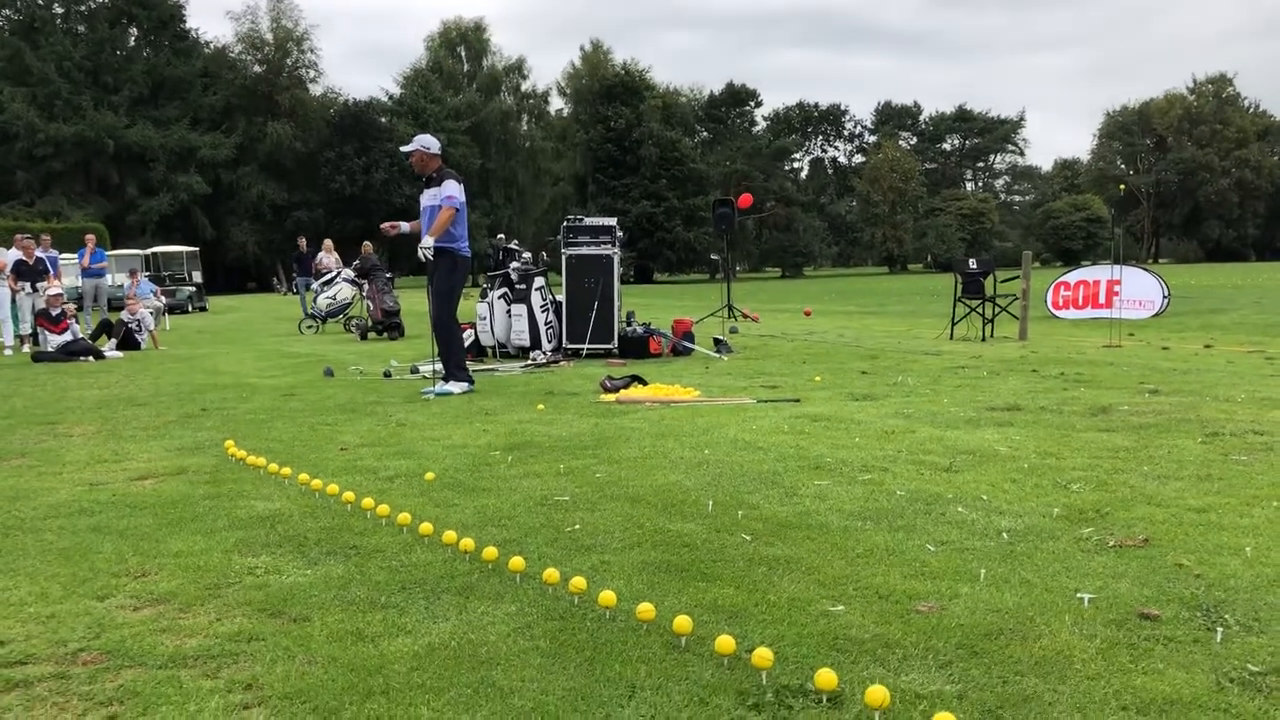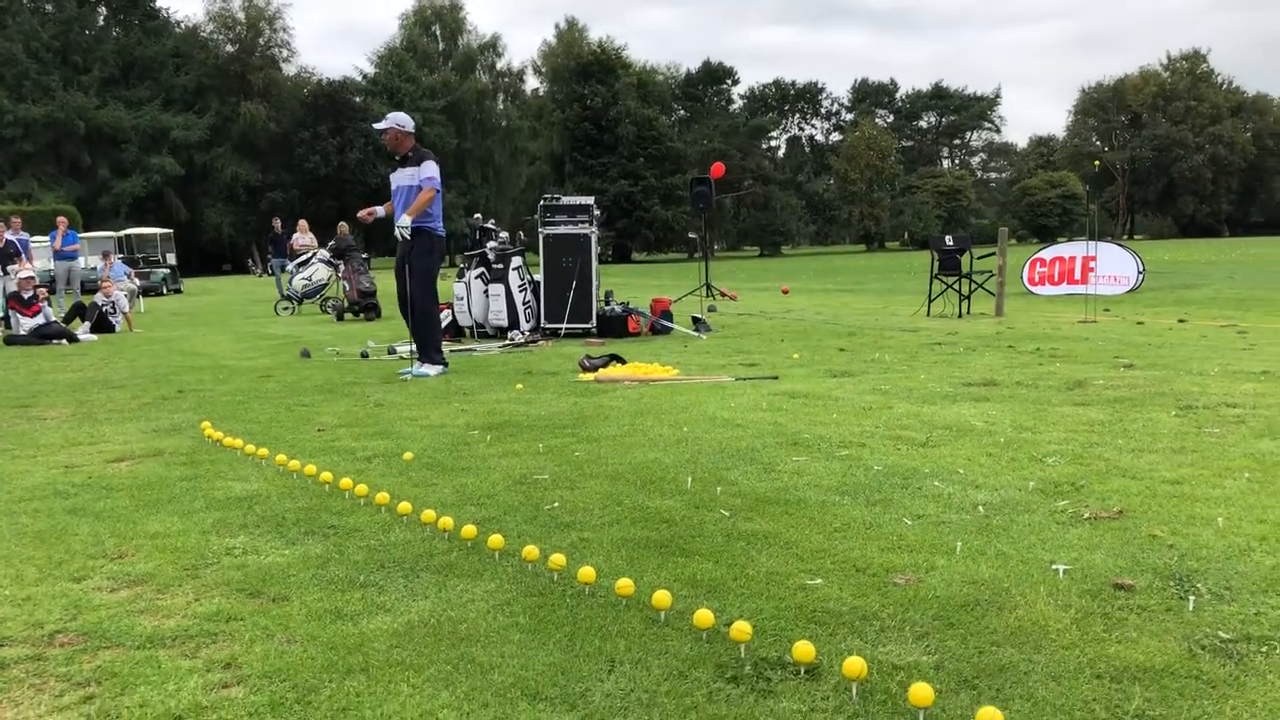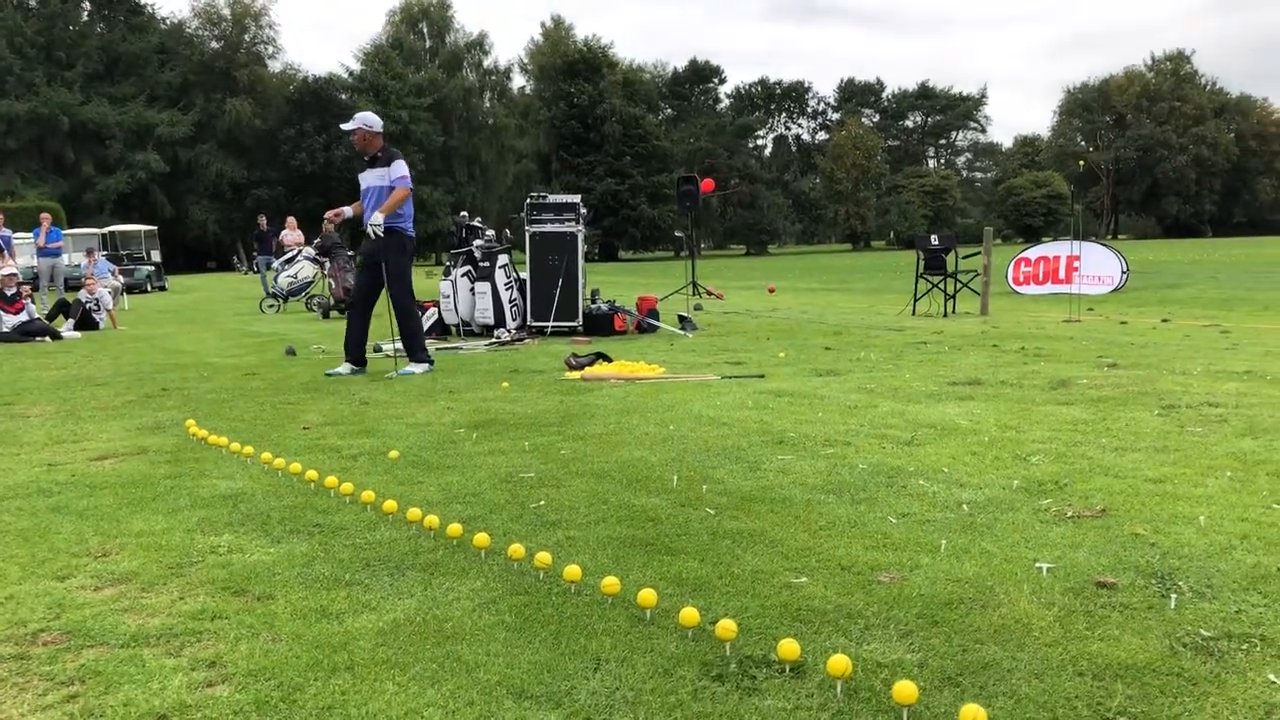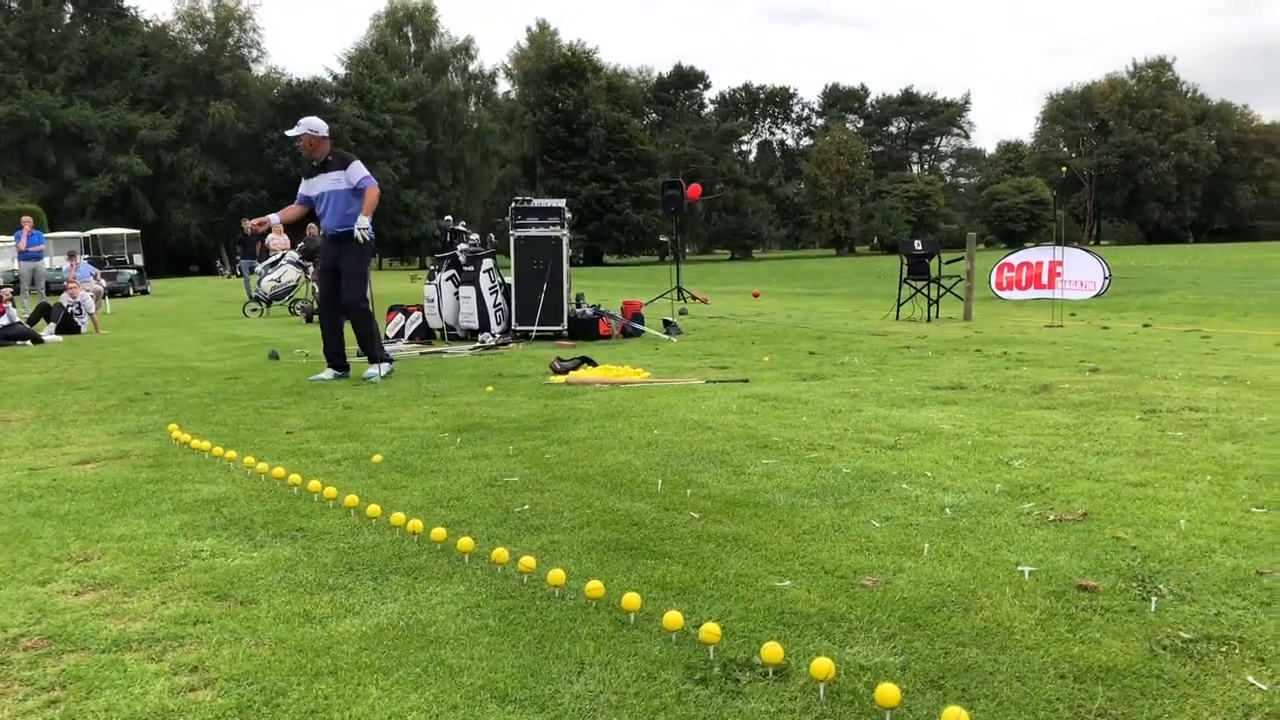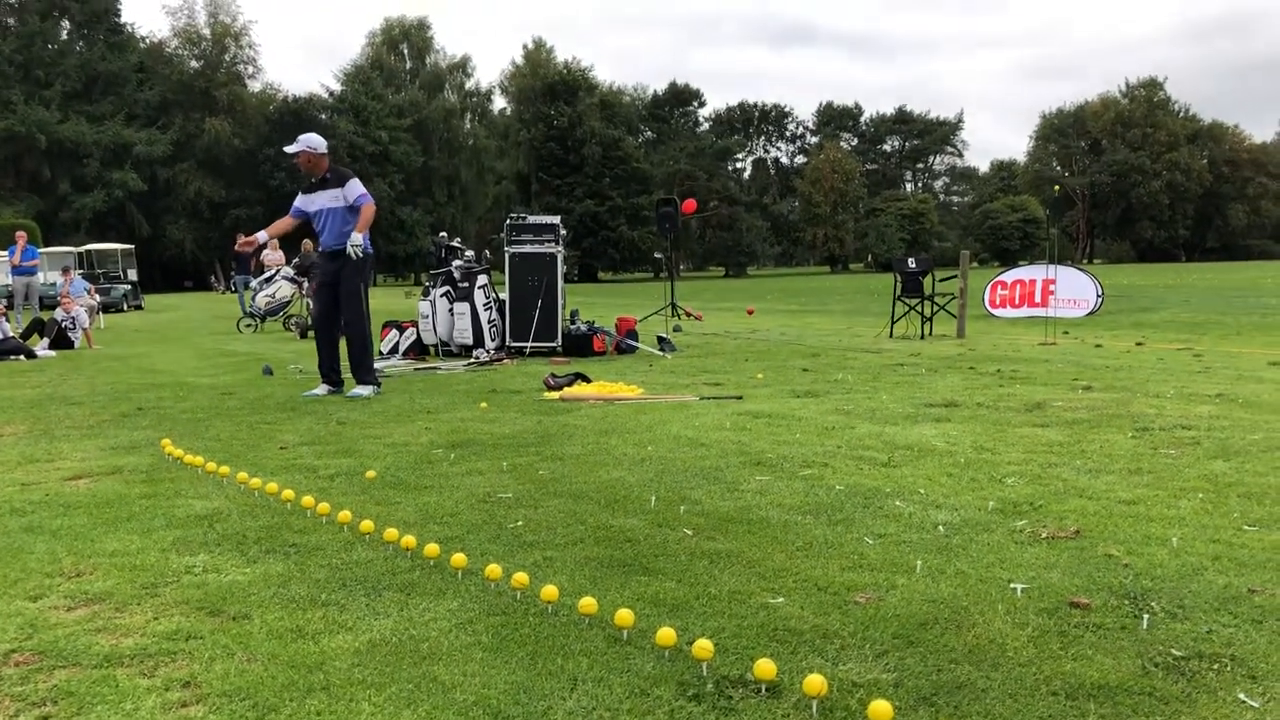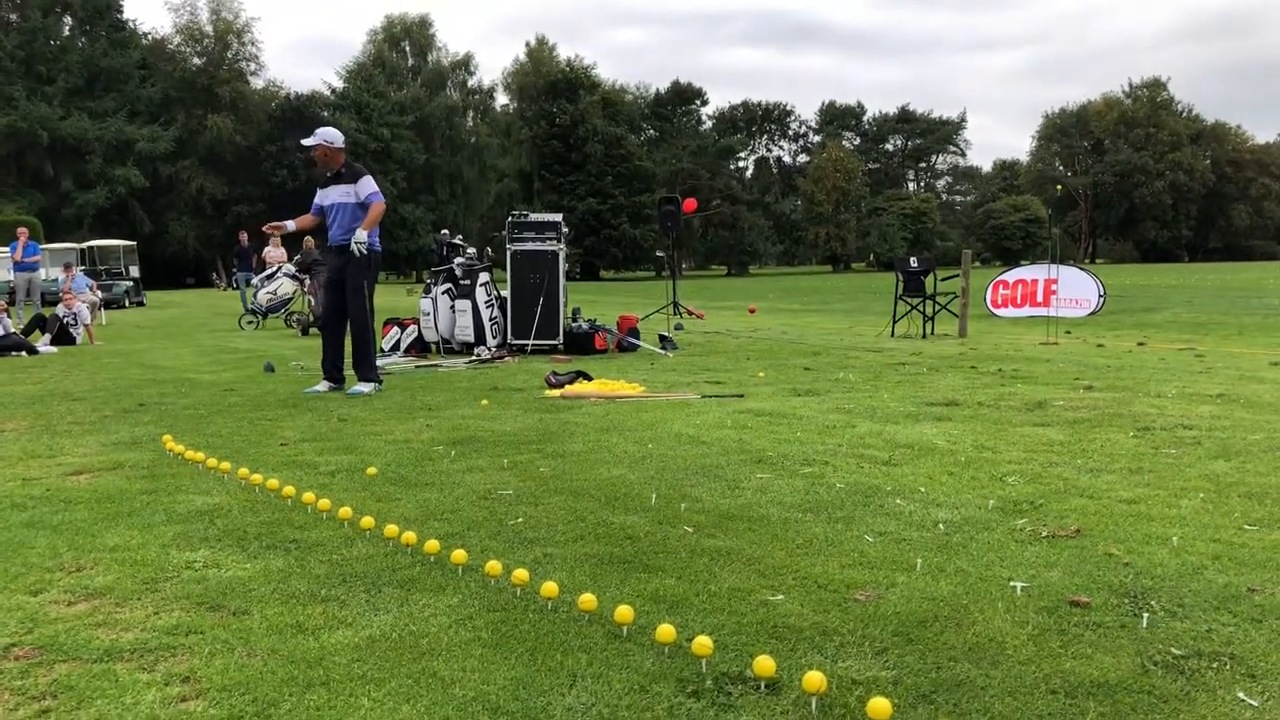
dt=0.5s
person 1, frame 1
left shoulder: (448, 179)
right shoulder: (428, 185)
left elbow: (449, 211)
left wrist: (428, 239)
right wrist: (403, 227)
left hip: (452, 257)
right hip: (437, 258)
left knee: (444, 317)
right knee: (439, 320)
left ankle: (461, 377)
right ankle: (450, 377)
person 1, frame 2
left shoulder: (424, 160)
right shoulder: (398, 166)
left elbow: (430, 192)
left wrist: (407, 217)
right wrist: (378, 211)
left hip: (426, 237)
right hip: (406, 239)
left knee: (423, 299)
right knee: (406, 300)
left ankle: (435, 360)
right ankle: (424, 357)
person 1, frame 3
left shoulder: (393, 160)
right shoulder: (366, 167)
left elbow: (403, 190)
left wrist: (381, 214)
right wrist: (346, 212)
left hip: (396, 238)
right hip: (371, 240)
left knee: (401, 300)
right knee: (359, 300)
left ankle: (420, 359)
right ankle: (355, 361)
person 1, frame 4
left shoulder: (346, 162)
right shoulder: (311, 175)
left elbow: (372, 189)
right elbow: (300, 207)
left wrist: (364, 218)
right wrist: (272, 219)
left hip: (354, 240)
right hip: (329, 243)
left knee: (352, 301)
right knee: (327, 306)
left ankle: (380, 360)
right ankle: (337, 366)
person 1, frame 5
left shoulder: (344, 179)
right shoulder: (308, 190)
left elbow: (369, 207)
right elbow: (290, 220)
left wrist: (357, 234)
right wrist: (259, 238)
left hip: (353, 256)
right hip: (327, 258)
left knee: (355, 320)
right knee: (323, 320)
left ankle: (367, 381)
right ankle: (331, 381)
person 1, frame 6
left shoulder: (358, 175)
right shoulder: (325, 183)
left elbow: (379, 205)
right elbow: (315, 217)
left wrist: (362, 232)
right wrist: (287, 226)
left hip: (362, 253)
right hip: (336, 254)
left knee: (359, 317)
right knee: (330, 317)
left ankle: (369, 378)
right ankle: (332, 378)
